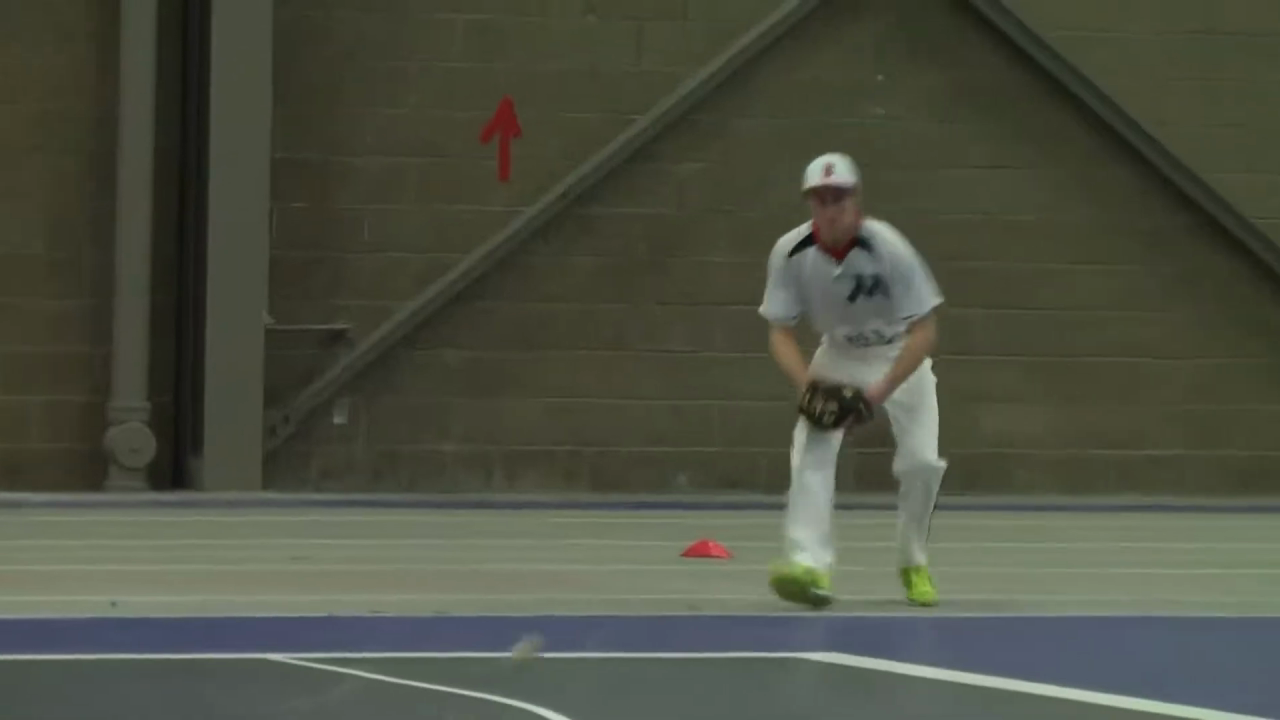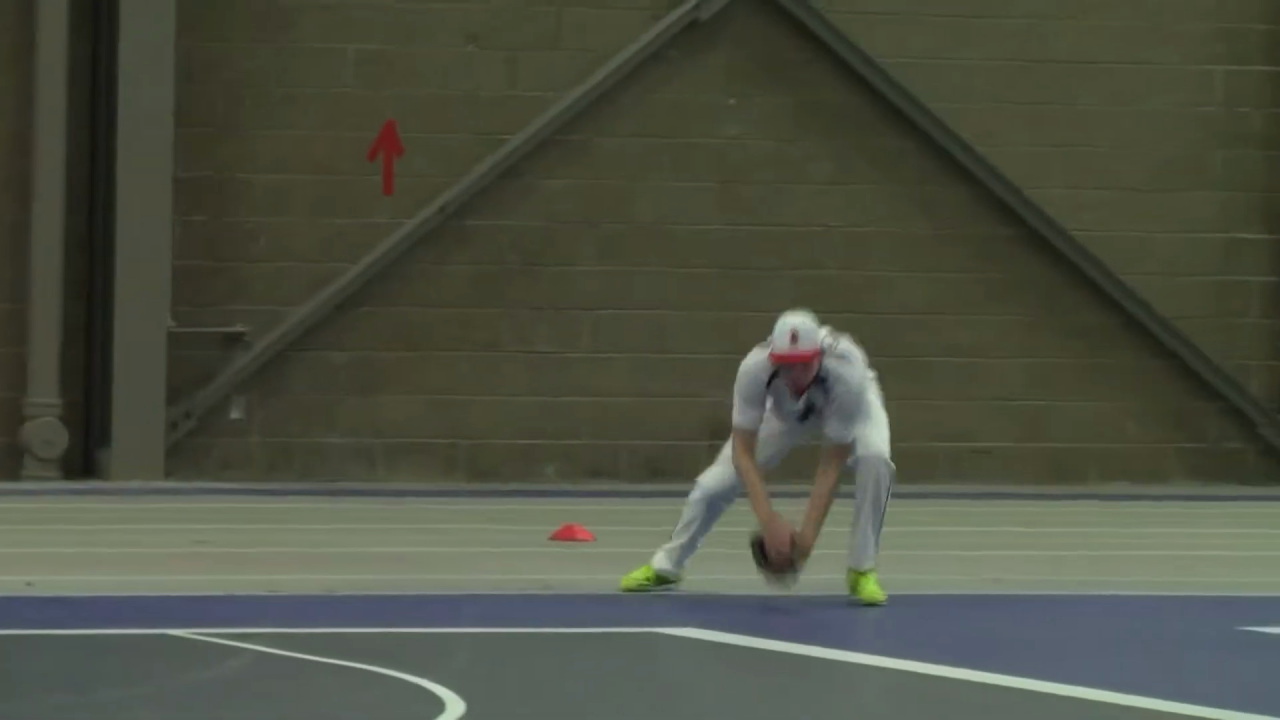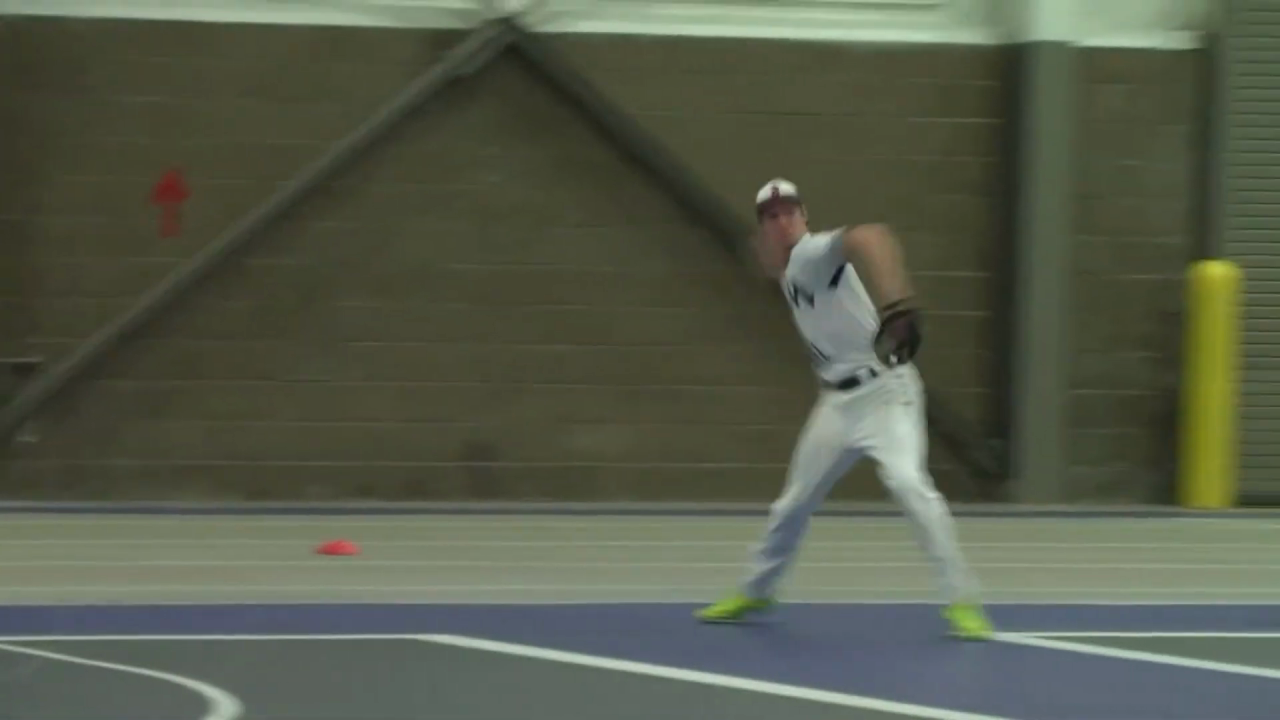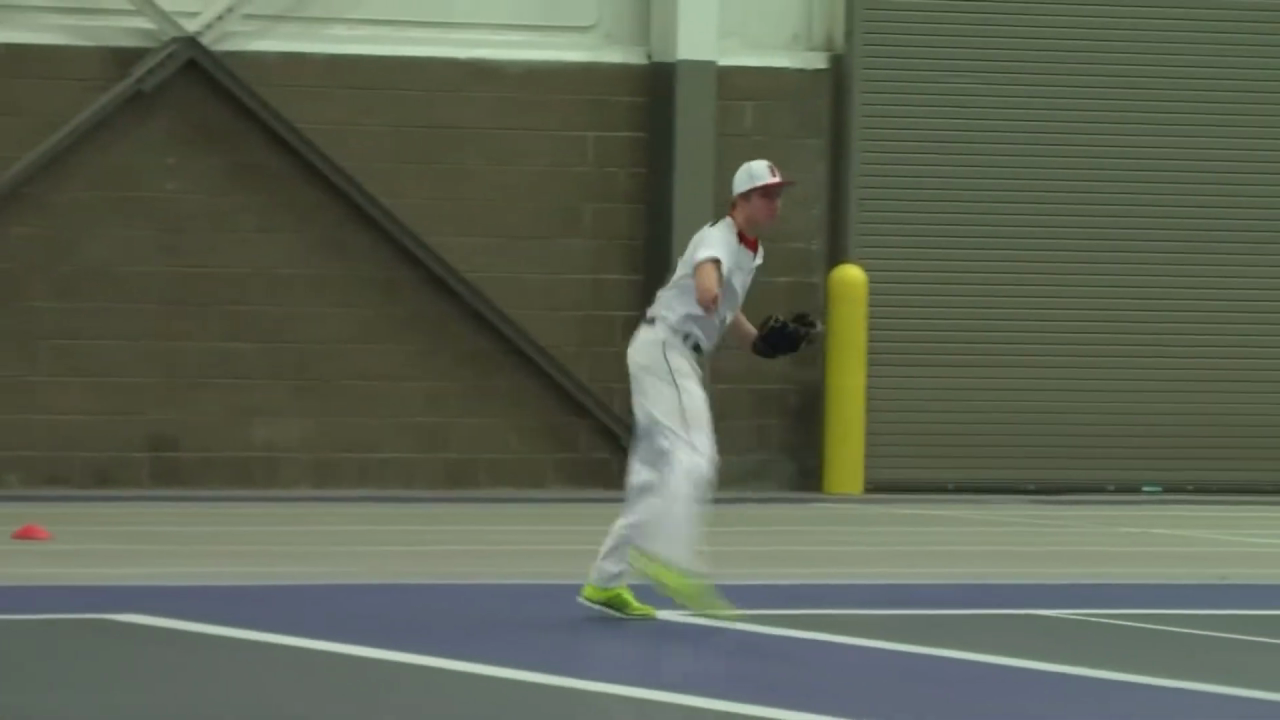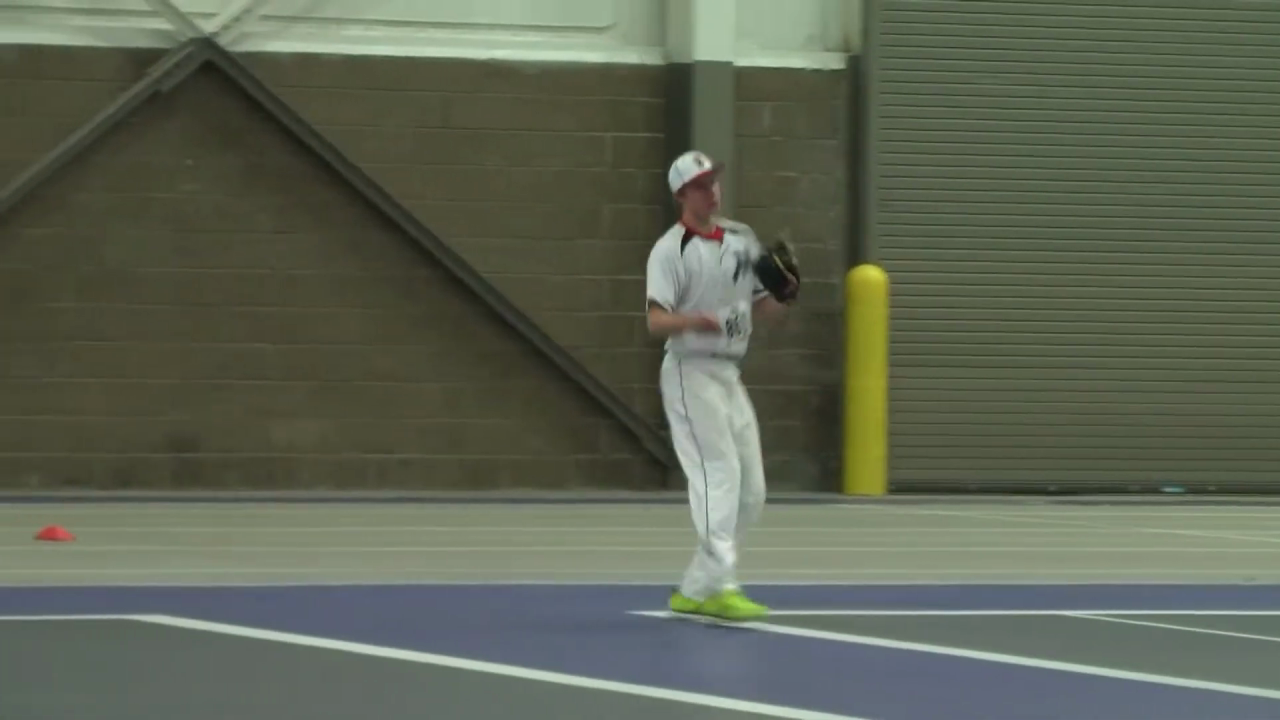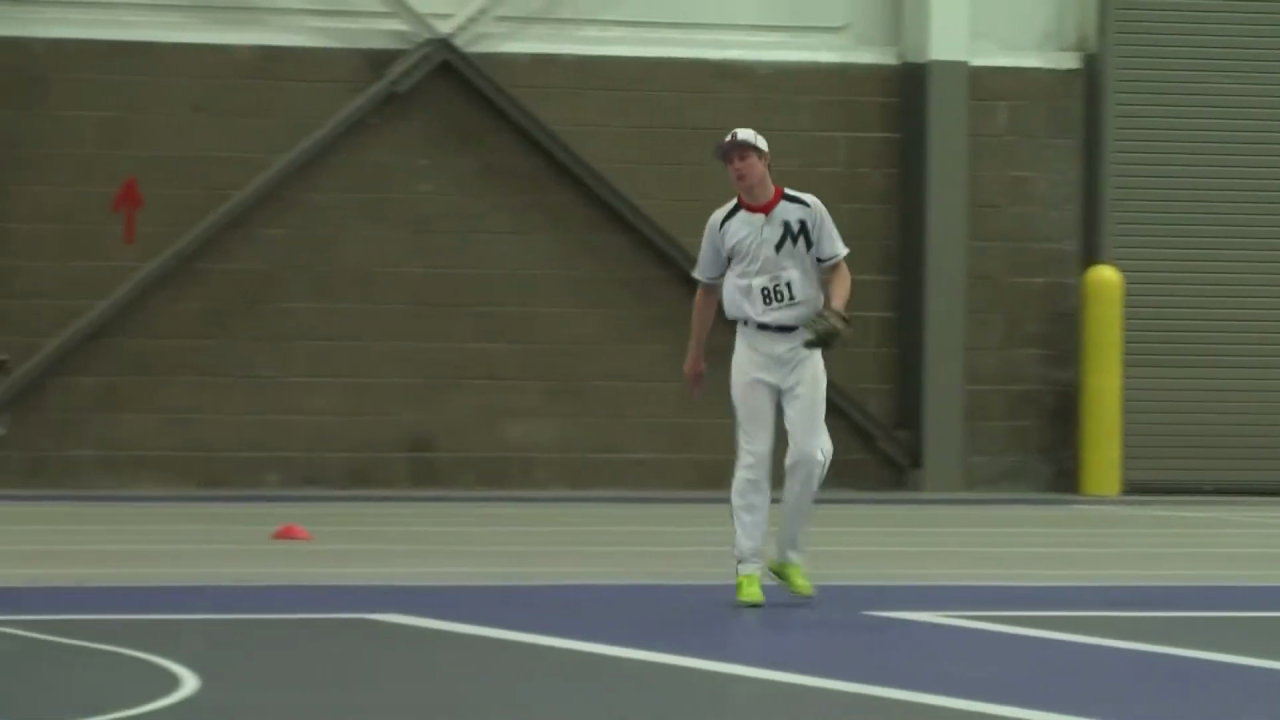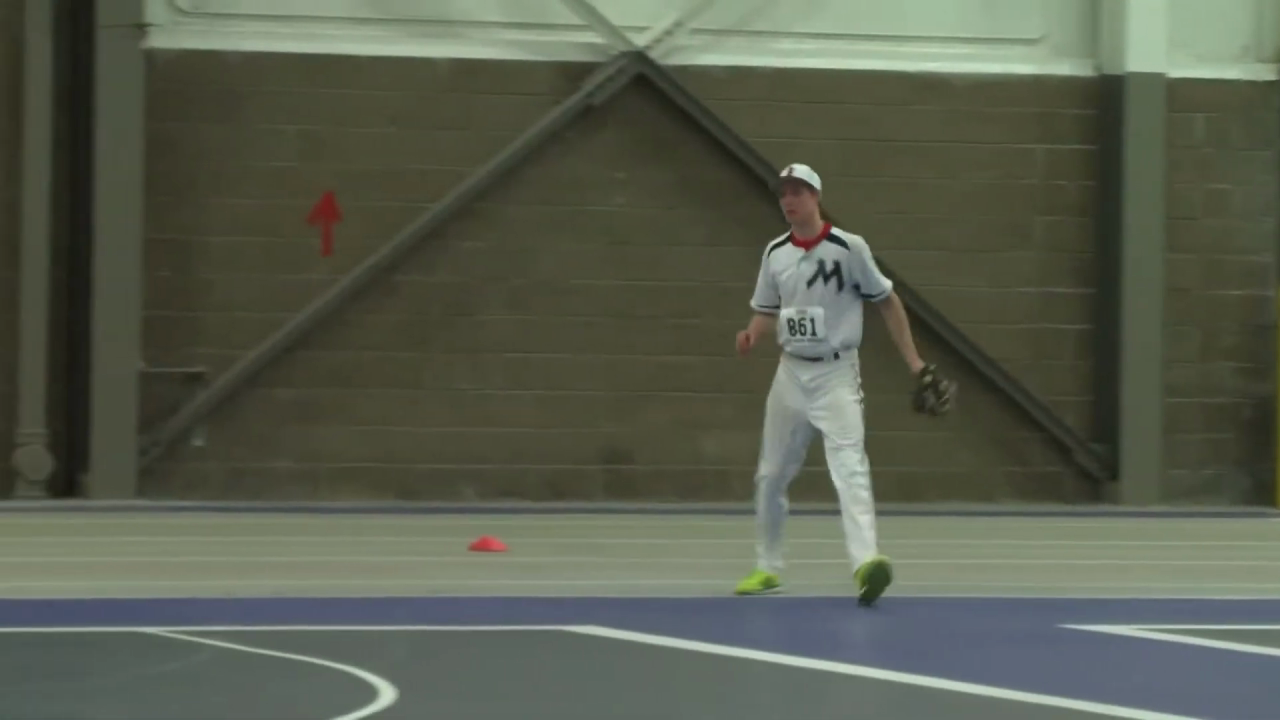
dt=0.7s
person 1, frame 1
left shoulder: (888, 247)
right shoulder: (789, 252)
left elbow: (924, 333)
right elbow: (780, 333)
left wrist: (883, 391)
right wrist: (810, 387)
left hip: (900, 354)
right hip: (839, 356)
left knee: (920, 459)
right knee: (812, 442)
left ankle: (912, 563)
right ankle: (809, 566)
person 1, frame 2
left shoulder: (846, 378)
right shoulder: (756, 369)
left elbow: (833, 463)
right elbow: (743, 452)
left wrist: (810, 531)
right wrist: (769, 524)
left hip: (847, 409)
right hip: (786, 412)
left knee: (875, 460)
right knee: (716, 486)
left ankle: (861, 572)
right ankle: (666, 567)
person 1, frame 3
left shoulder: (813, 252)
right shoulder: (796, 269)
left elbow: (870, 236)
left wrist: (898, 301)
left hip: (885, 392)
right hip: (839, 400)
left knee: (912, 489)
right knee: (794, 505)
left ankle: (961, 603)
right ankle: (756, 594)
person 1, frame 4
left shoulder: (750, 251)
right shoulder: (717, 237)
right elbow: (704, 267)
left wrist: (757, 339)
right wrist: (707, 288)
left hip: (675, 361)
right hip: (663, 351)
left knee: (656, 481)
right knee: (693, 460)
left ankle: (606, 582)
person 1, frame 5
left shoulder: (742, 238)
right shoulder: (670, 249)
left elbow: (766, 308)
right elbow: (656, 322)
right wrist: (692, 319)
left hip: (729, 377)
right hip: (691, 375)
left knee: (749, 492)
right knee: (718, 478)
left ankle: (695, 591)
right ankle: (717, 588)
person 1, frame 6
left shoulder: (807, 208)
right shoulder: (722, 222)
left elbow: (839, 268)
right elbow: (708, 288)
left wrist: (836, 308)
right wrist: (693, 353)
left hip: (805, 345)
right hip: (753, 346)
left knee: (813, 453)
right knee: (755, 460)
left ankle: (788, 556)
right ankle: (749, 569)
person 1, frame 7
left shoulder: (848, 247)
right shoulder: (775, 253)
left elbow: (887, 301)
right elbow: (766, 313)
left wrist: (913, 361)
right wrist: (751, 334)
left hip: (836, 373)
right hip: (791, 373)
left knee: (850, 466)
right knee: (772, 473)
left ankle: (866, 562)
right ankle: (767, 566)
